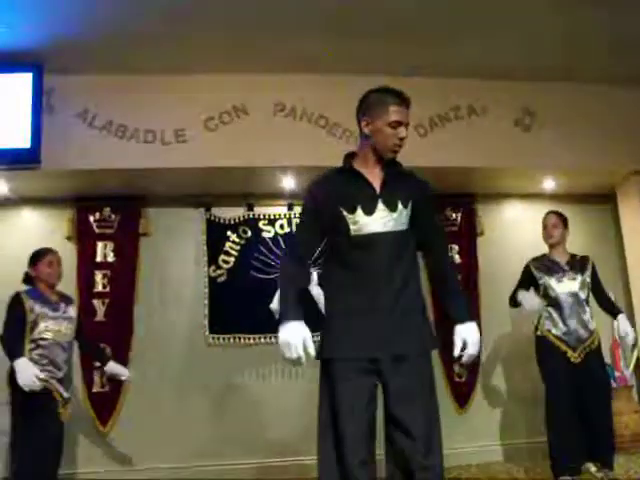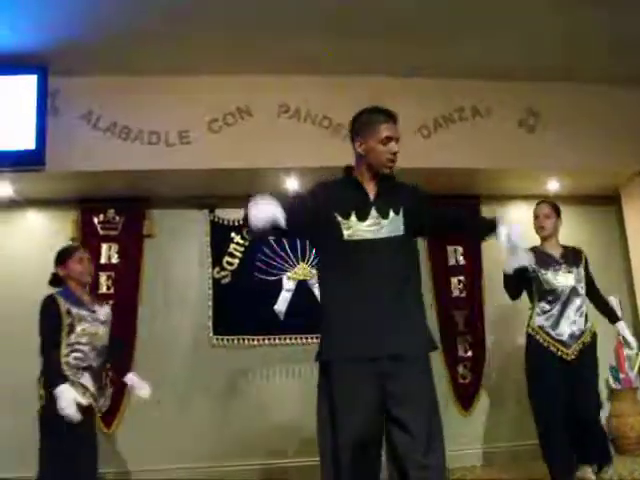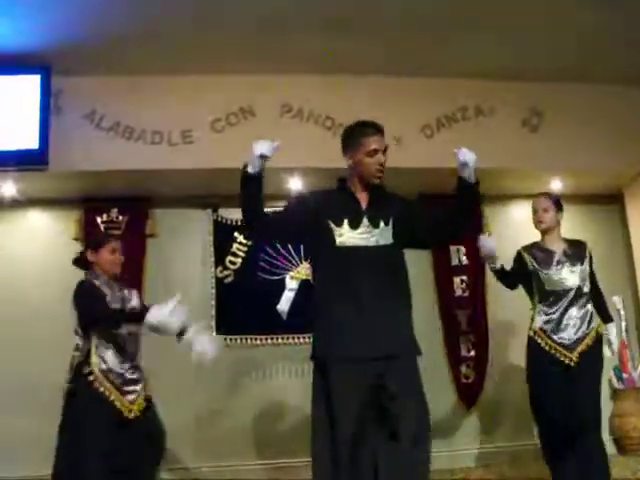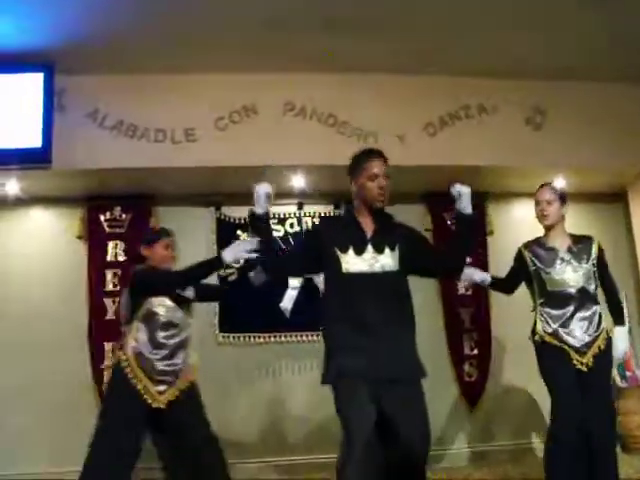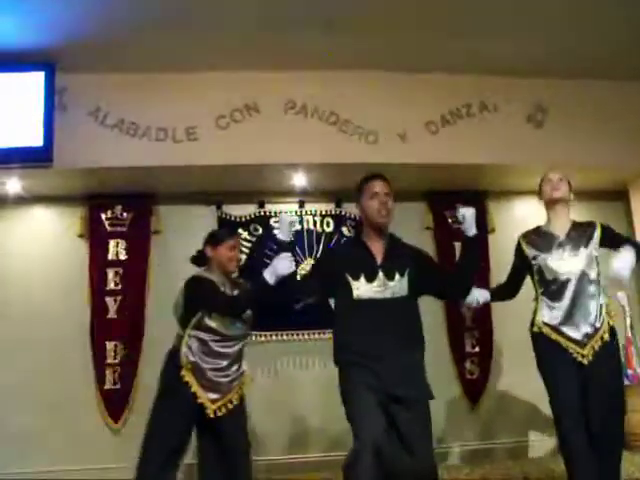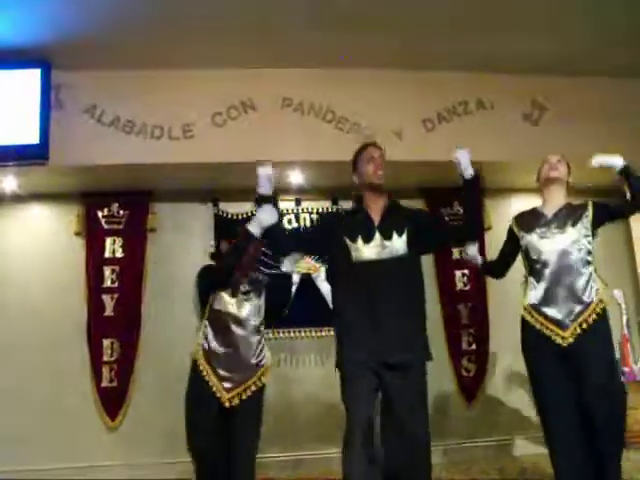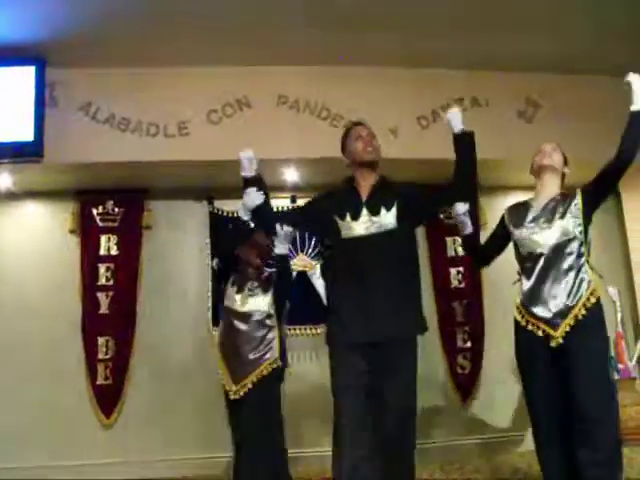
dt=0.3s
person 1, frame 1
left shoulder: (413, 188)
right shoulder: (328, 188)
left elbow: (438, 253)
right elbow: (298, 254)
left wrist: (463, 315)
right wrist: (289, 317)
left hip: (407, 339)
right hip: (348, 342)
person 1, frame 2
left shoulder: (408, 198)
right shoulder: (325, 198)
left elbow: (455, 224)
right elbow: (277, 217)
left wrist: (494, 226)
right wrist: (260, 208)
left hip: (405, 341)
right hip: (346, 344)
left knee: (421, 449)
right knee: (350, 448)
person 1, frame 3
left shoulder: (397, 208)
right shoulder: (317, 206)
left elbow: (448, 231)
right elbow: (260, 225)
left wrist: (467, 182)
right wrist: (253, 172)
left hip: (395, 343)
right hip: (341, 345)
left knee: (409, 436)
right knee: (345, 441)
person 1, frame 4
left shoulder: (402, 235)
right shoulder: (327, 234)
left elbow: (449, 266)
right elbow: (277, 266)
left wrist: (464, 214)
right wrist: (260, 214)
left hip: (399, 361)
right hip: (351, 361)
left knee: (412, 446)
right knee: (362, 442)
person 1, frame 5
left shoulder: (412, 258)
right shoulder: (337, 259)
left elbow: (456, 289)
left wrist: (470, 236)
left hip: (407, 375)
right hip: (360, 373)
right knee: (371, 442)
person 1, frame 6
left shoulder: (414, 220)
right shoulder: (336, 225)
left elbow: (465, 233)
right elbow: (285, 244)
left wrist: (468, 179)
left hip: (407, 347)
right hip: (358, 350)
left knee: (412, 436)
right knee: (360, 428)
person 1, frame 7
left shoulder: (405, 196)
right shoulder: (328, 204)
left elbow: (459, 190)
right elbow: (273, 222)
left wrist: (461, 135)
right wrist: (252, 180)
left hip: (397, 328)
right hip: (348, 331)
left knee: (397, 419)
right knee: (353, 425)
person 2, frame 1
left shoulder: (585, 263)
right shoulder: (534, 265)
left elbow: (601, 296)
right elbow: (513, 301)
left wrist: (622, 319)
right wrist: (521, 296)
left hip: (587, 341)
right hip: (551, 342)
left knee: (595, 400)
right knee: (560, 403)
person 2, frame 2
left shoulder: (577, 256)
right shoulder: (527, 257)
left elbow: (594, 294)
right elbow: (513, 294)
right wrist: (510, 268)
left hip: (581, 339)
right hip: (543, 341)
left knee: (585, 405)
right knee: (551, 409)
person 2, frame 3
left shoulder: (582, 249)
right shoulder: (527, 254)
left elbow: (594, 290)
right elbow: (512, 282)
left wrist: (610, 325)
right wrist: (492, 260)
left hip: (586, 341)
right hip: (545, 344)
left knee: (586, 415)
right knee: (553, 413)
person 2, frame 4
left shoulder: (589, 245)
right shoulder: (529, 251)
left elbow: (609, 288)
right elbow: (509, 285)
left wrist: (620, 328)
right wrist: (483, 277)
left hip: (596, 343)
right hip: (553, 343)
left knee: (599, 421)
right knee: (569, 414)
person 2, frame 5
left shoulder: (594, 231)
right shoulder: (528, 240)
right elbow: (511, 288)
right wrist: (484, 295)
left hip: (599, 334)
right hip: (552, 338)
left knee: (606, 416)
right knee: (571, 419)
person 2, frame 6
left shoulder: (588, 211)
right shoulder: (521, 222)
right elbow: (500, 267)
right wrist: (476, 259)
left hip: (588, 320)
right hip: (540, 325)
left knee: (604, 406)
right knee: (559, 415)
person 2, frame 7
left shoulder: (582, 200)
right shoulder: (514, 214)
right elbow: (482, 258)
right wrist: (465, 226)
left hip: (581, 316)
right hip: (531, 323)
left knee: (594, 415)
right knee: (549, 422)
person 3, frame 1
left shoulder: (68, 303)
right shoulder: (22, 301)
left elbow: (83, 337)
left wrist: (108, 363)
right wrist: (20, 362)
left hip: (58, 385)
right hip: (34, 385)
left knee: (51, 449)
right knee: (38, 449)
person 3, frame 2
left shoulder: (100, 306)
right shoulder: (54, 304)
left elbow: (109, 345)
right elbow: (48, 349)
left wrist: (129, 376)
right wrist: (60, 388)
left hip: (90, 391)
right hip: (66, 393)
left knee: (79, 456)
right knee: (75, 460)
person 3, frame 3
left shoulder: (126, 290)
right shoulder: (87, 289)
left elbow: (149, 314)
right elbow: (107, 315)
left wrist: (186, 332)
right wrist: (151, 316)
left hip: (128, 379)
right hip: (94, 379)
left knee: (149, 440)
right knee: (88, 455)
person 3, frame 4
left shoulder: (182, 287)
right shoulder: (142, 278)
left elbow: (209, 292)
right elbow: (181, 279)
right wrist: (225, 257)
left hip: (175, 376)
right hip: (137, 372)
left knee: (199, 442)
right knee: (114, 447)
person 3, frame 5
left shoulder: (239, 288)
right shoulder: (198, 284)
right elbow: (232, 308)
right wrist: (271, 273)
left hip: (227, 381)
right hip: (186, 375)
left knee: (234, 451)
right knee: (163, 449)
person 3, frame 6
left shoulder: (259, 282)
right shoulder: (209, 275)
right elbow: (226, 269)
right wrist: (255, 227)
left hip: (248, 372)
right hip: (209, 369)
left knee: (242, 446)
right knee: (206, 443)
person 3, frame 7
left shoulder: (275, 277)
right shoulder: (231, 275)
left elbow: (284, 286)
right elbow: (229, 244)
left wrist: (282, 249)
left hip: (265, 367)
right hip: (234, 367)
left knee: (258, 440)
right knee: (246, 439)
